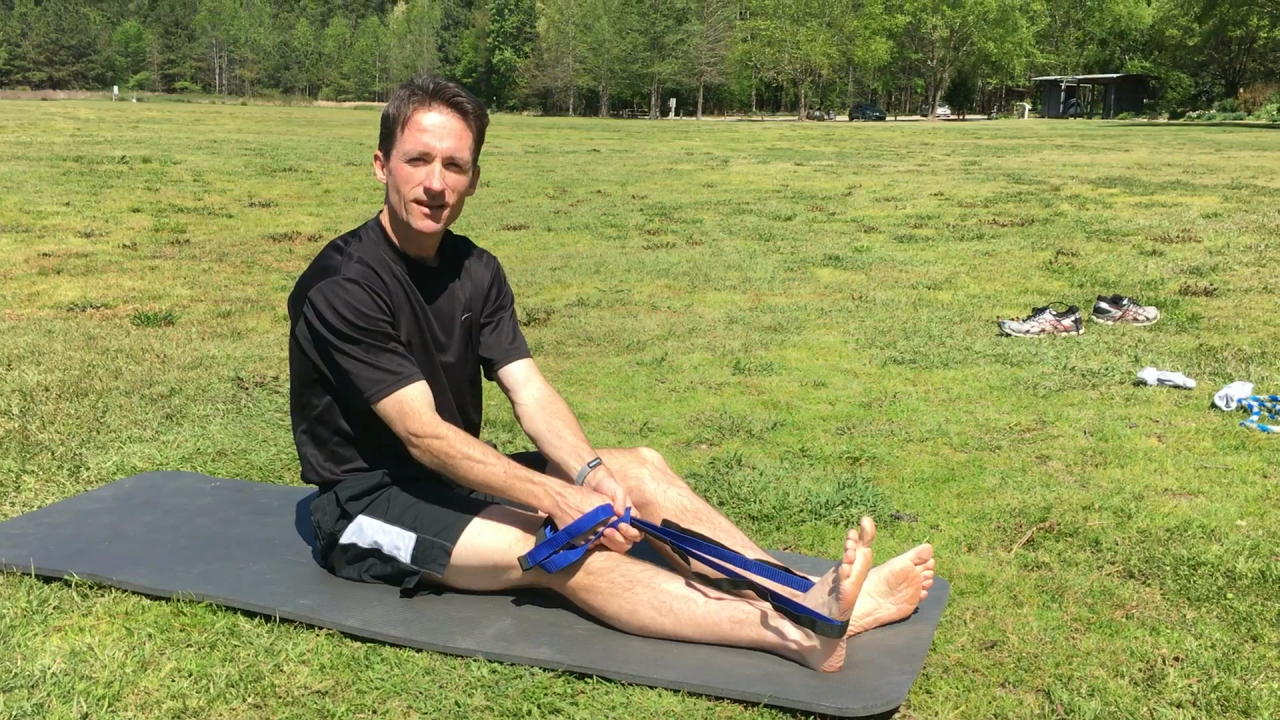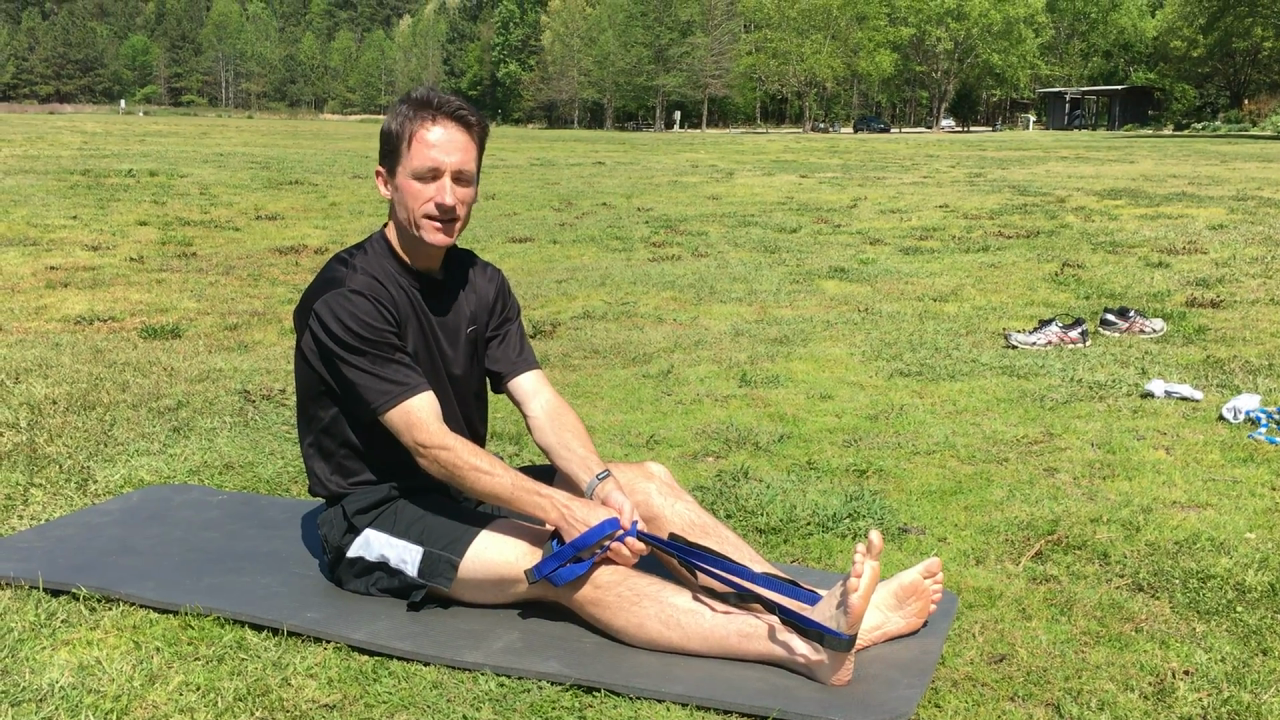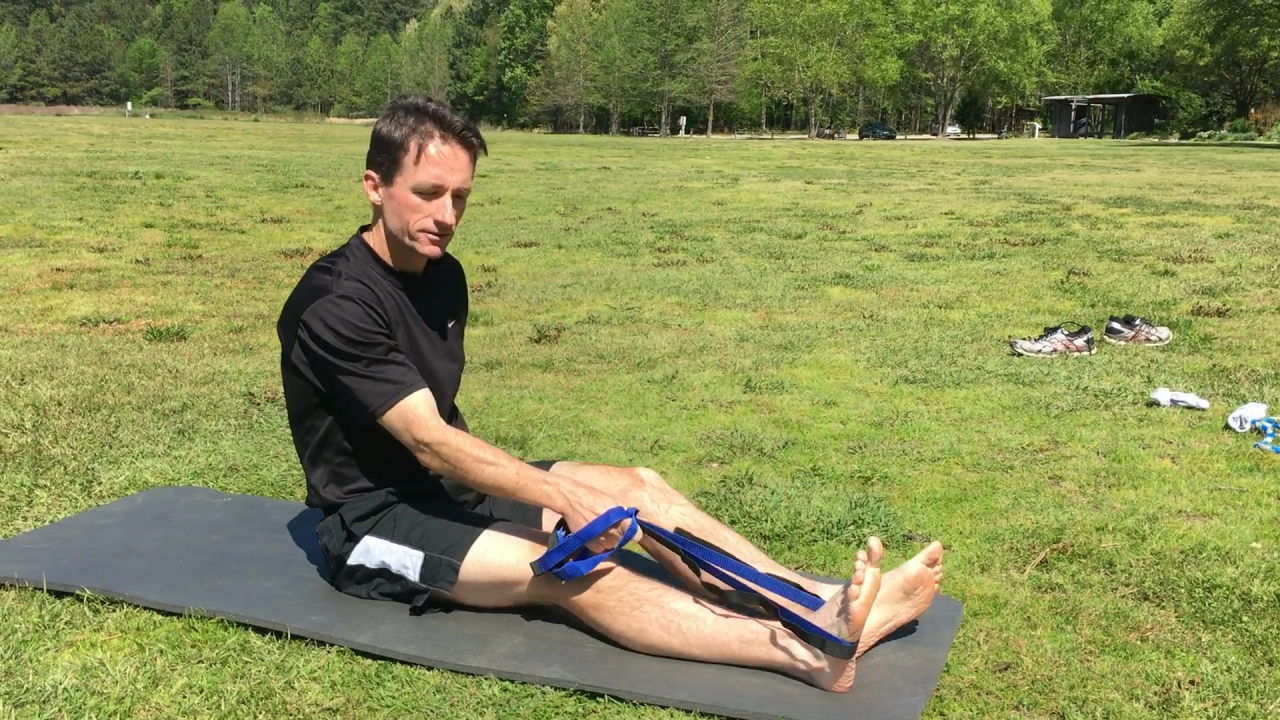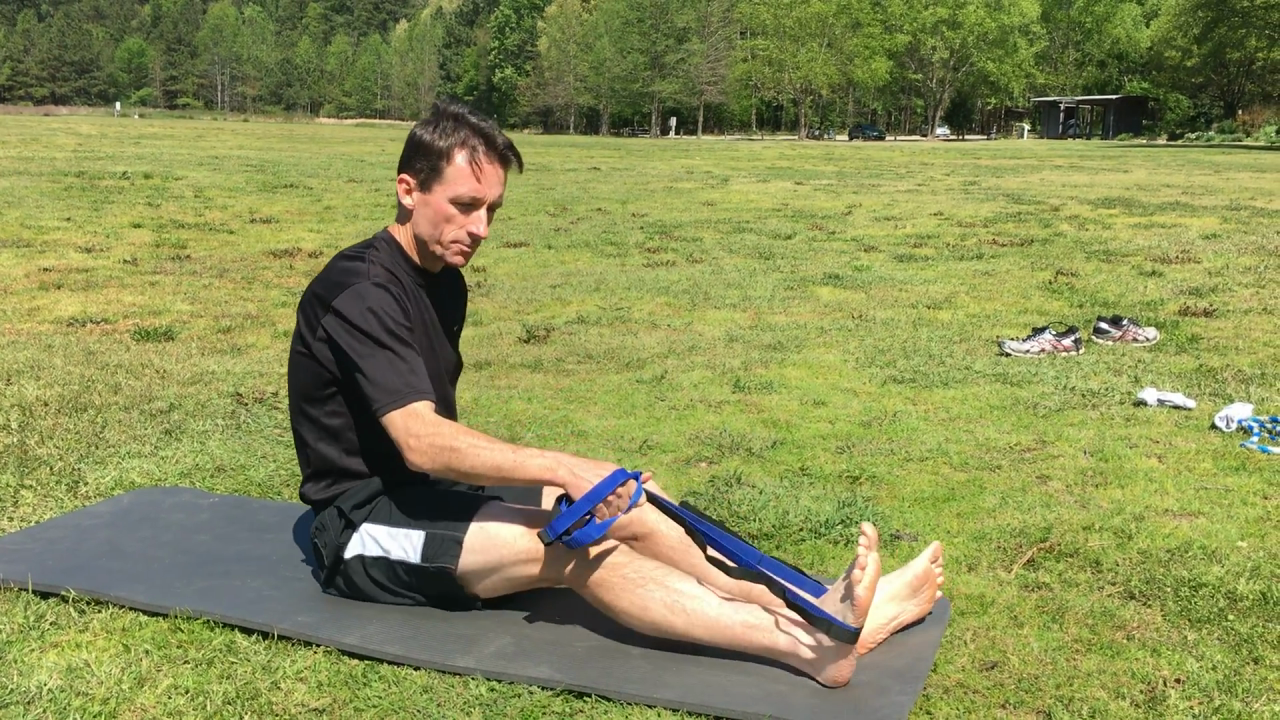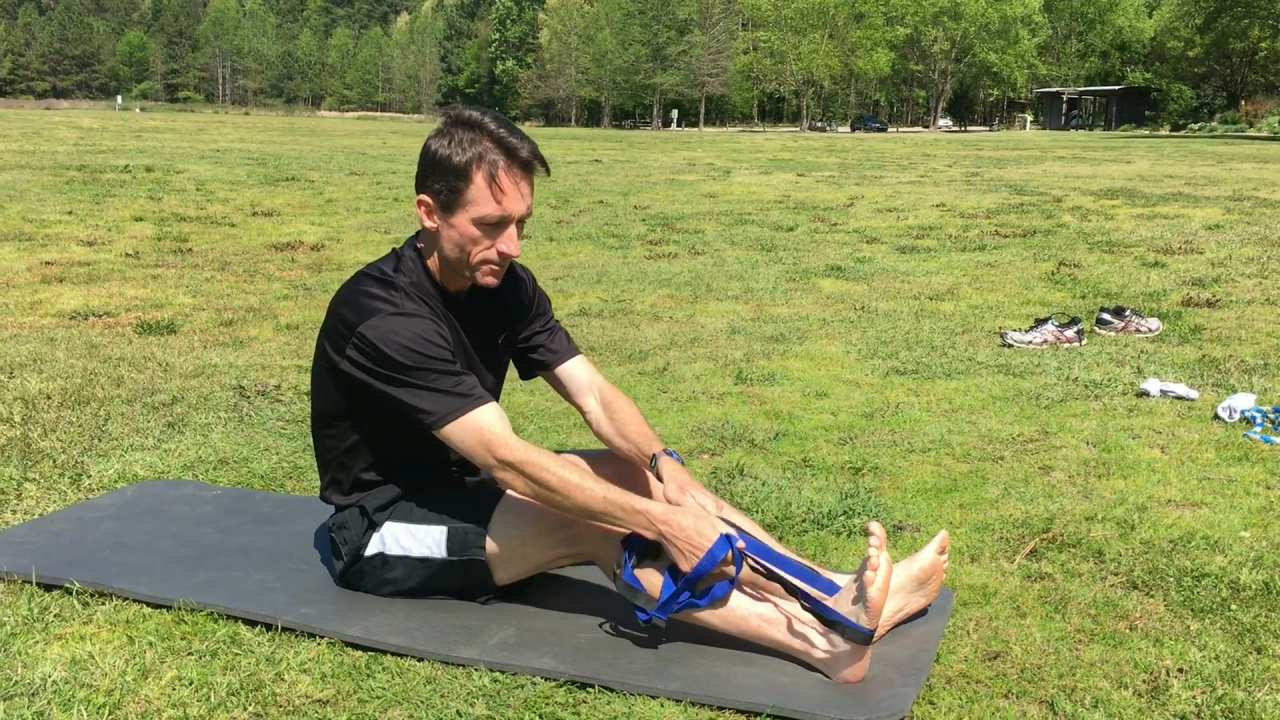
dt=1s
person 1, frame 1
left shoulder: (474, 271)
right shoulder: (342, 284)
left elbow: (529, 390)
right elbow: (423, 434)
left wrist: (588, 472)
right wrist: (556, 498)
left hip: (453, 475)
right hip: (370, 501)
left knee: (639, 468)
left ankle: (805, 598)
right ankle: (797, 634)
person 1, frame 2
left shoulder: (480, 284)
right shoulder: (348, 298)
left elbow: (540, 402)
right elbow: (431, 445)
left wrist: (598, 485)
right wrist: (563, 512)
left hip: (461, 489)
right hip: (375, 519)
left knee: (647, 483)
left ankle: (813, 615)
right ankle: (806, 650)
person 1, frame 3
left shoulder: (442, 275)
right shoulder: (336, 304)
right elbow: (428, 441)
right wrist: (561, 496)
left hip: (444, 487)
right hip: (373, 521)
left knee: (638, 486)
right knee: (567, 568)
left ankle: (822, 609)
right ankle: (804, 653)
person 1, frame 4
left shoulder: (443, 284)
right shoulder: (360, 292)
right elbow: (421, 443)
left wrist: (542, 468)
right wrist: (557, 468)
left hip: (429, 495)
right hip: (363, 526)
left knee: (627, 507)
right knee: (573, 548)
left ankle: (818, 615)
right ankle: (803, 645)
person 1, frame 5
left shoulder: (505, 286)
right shoulder: (383, 316)
left elbow: (594, 394)
right elbow: (508, 461)
left wrist: (666, 469)
right wrist: (663, 522)
left hip: (459, 487)
right hip: (381, 528)
left knee: (636, 472)
right knee: (592, 522)
left ankle: (831, 598)
right ankle: (815, 637)
